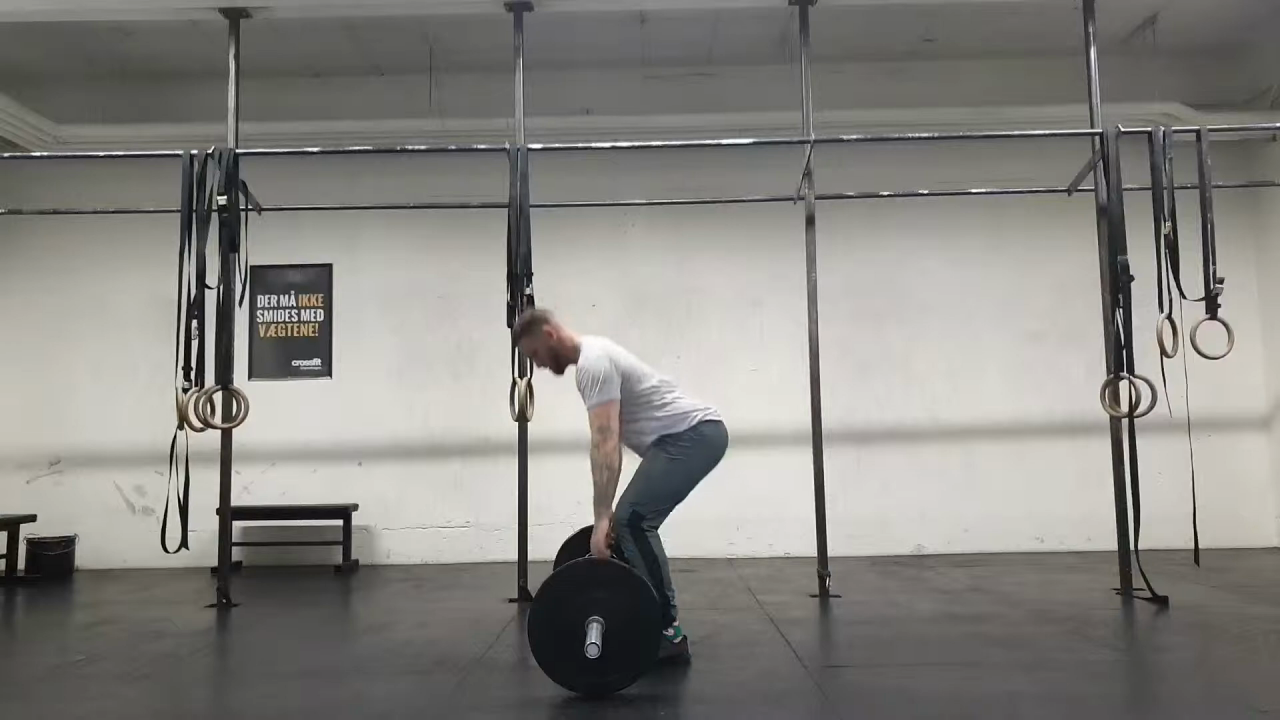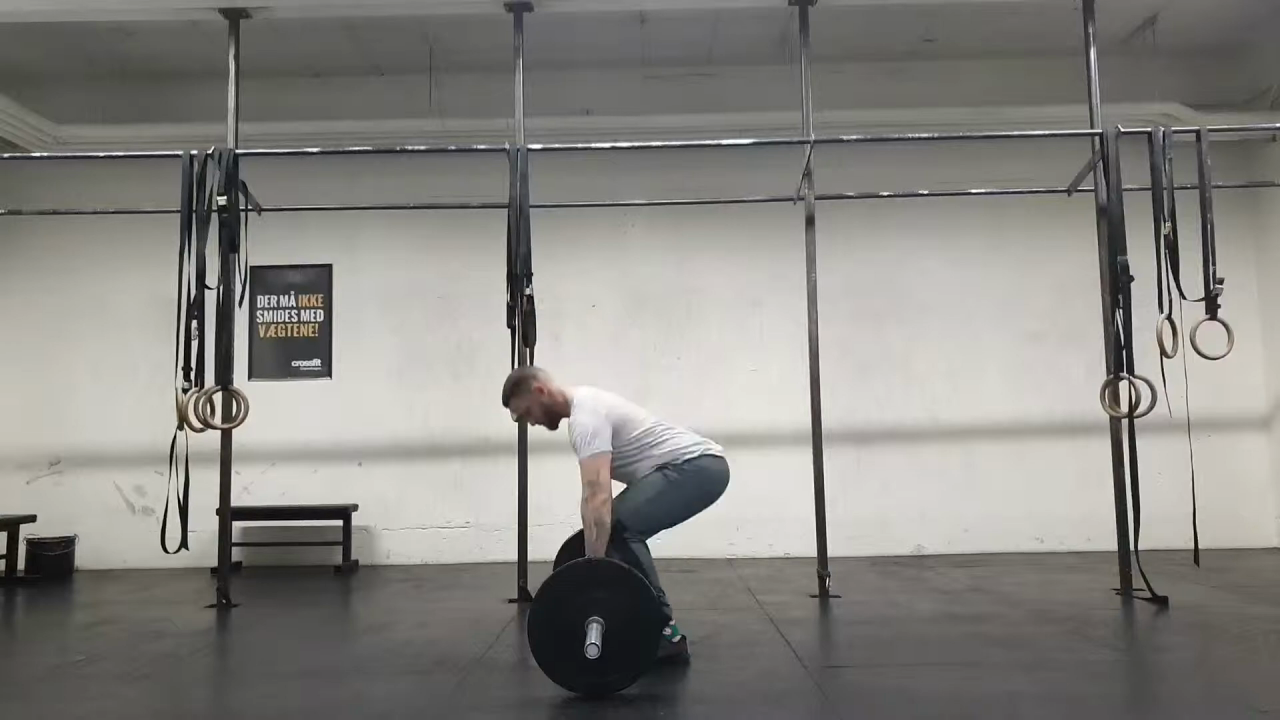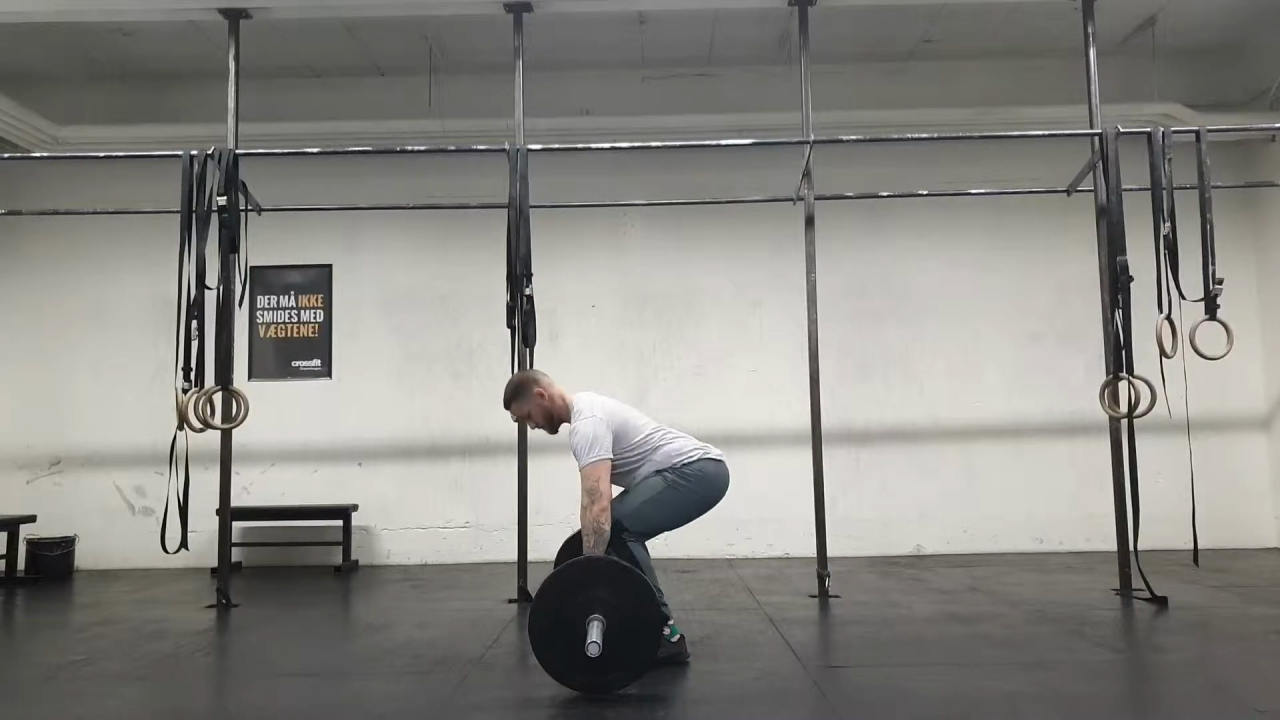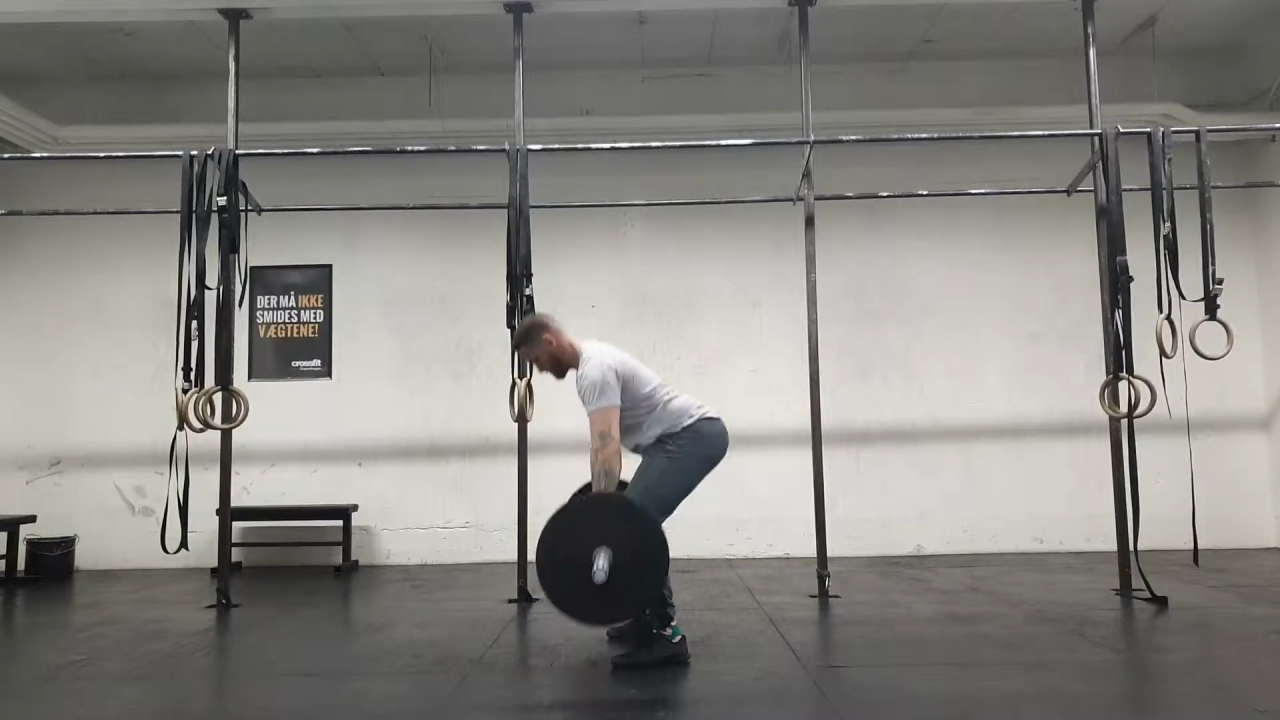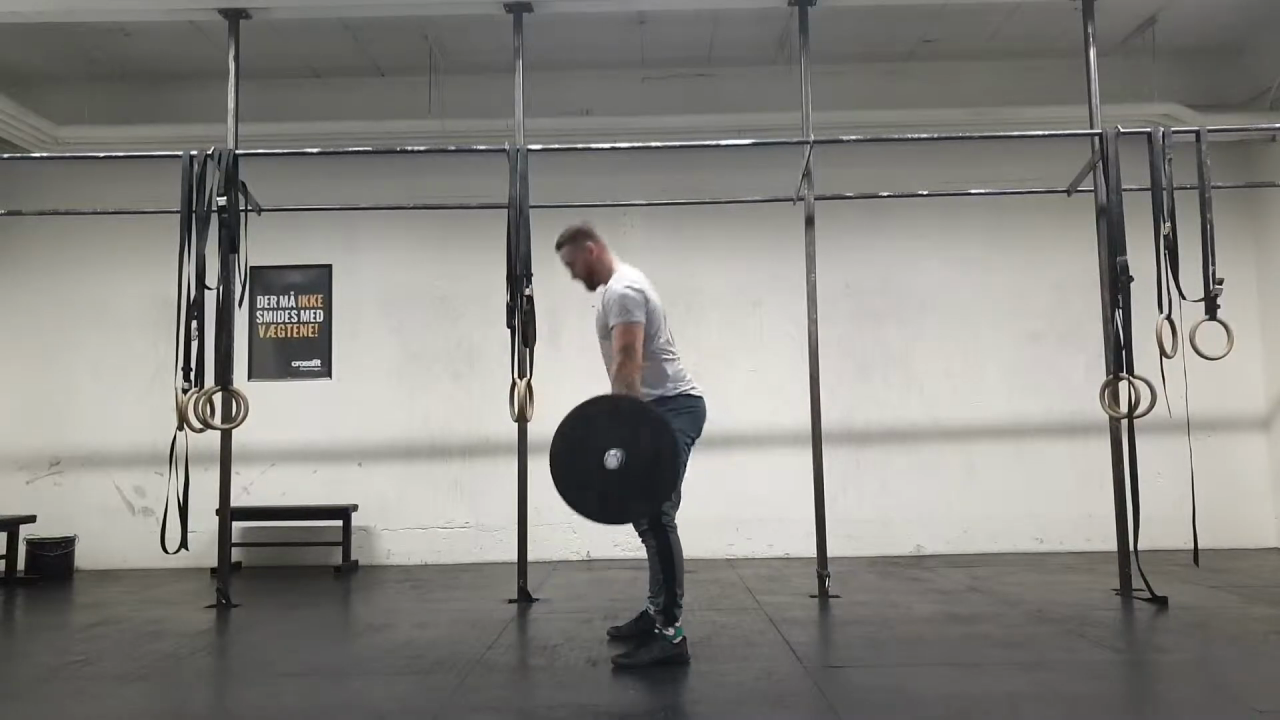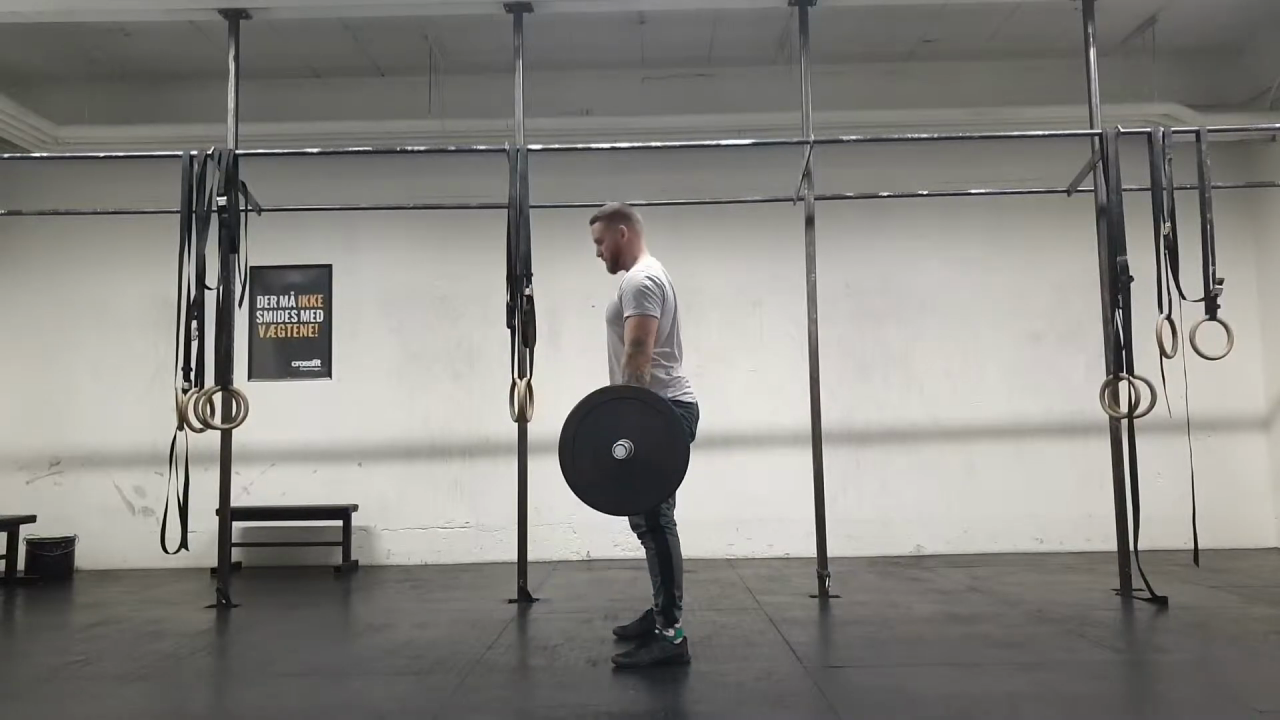
dt=0.3s
person 1, frame 1
left shoulder: (593, 362)
right shoulder: (594, 356)
left elbow: (606, 445)
right elbow: (609, 441)
left wrist: (602, 519)
right wrist: (607, 511)
left hip: (692, 434)
right hip: (691, 434)
left knee: (633, 521)
right knee: (631, 520)
left ankle: (667, 632)
person 1, frame 2
left shoulder: (585, 417)
right shoulder: (585, 402)
left elbow: (596, 498)
right elbow: (601, 494)
right wrist: (596, 560)
left hip: (698, 468)
right hip: (702, 465)
left knee: (618, 527)
right knee: (620, 525)
left ankle: (664, 633)
person 1, frame 3
left shoulder: (586, 424)
right shoulder: (586, 408)
left elbow: (596, 506)
right elbow: (599, 503)
left hip: (698, 472)
right hip: (703, 469)
left knee: (617, 529)
right knee: (621, 526)
left ankle: (663, 633)
person 1, frame 4
left shoulder: (594, 370)
right shoulder: (594, 359)
left elbow: (606, 448)
right elbow: (608, 443)
left hip: (694, 435)
right hip: (688, 433)
left ankle: (667, 635)
right ankle: (656, 617)
person 1, frame 5
left shoulder: (621, 289)
right shoulder: (621, 286)
left elbow: (629, 363)
left hip: (670, 408)
right hip: (666, 406)
left knee: (654, 515)
right knee: (649, 514)
left ankle: (669, 633)
right ankle: (659, 612)
person 1, frame 6
left shoulder: (641, 280)
right shoulder: (645, 278)
left elbow: (638, 356)
left knee: (654, 520)
right knee: (650, 519)
left ankle: (670, 635)
right ankle: (662, 614)
